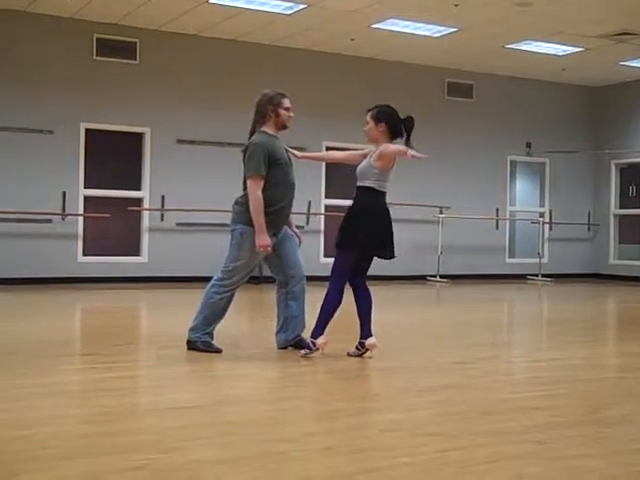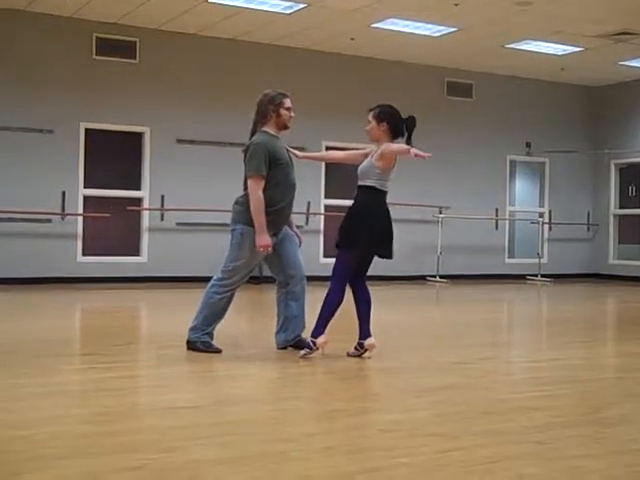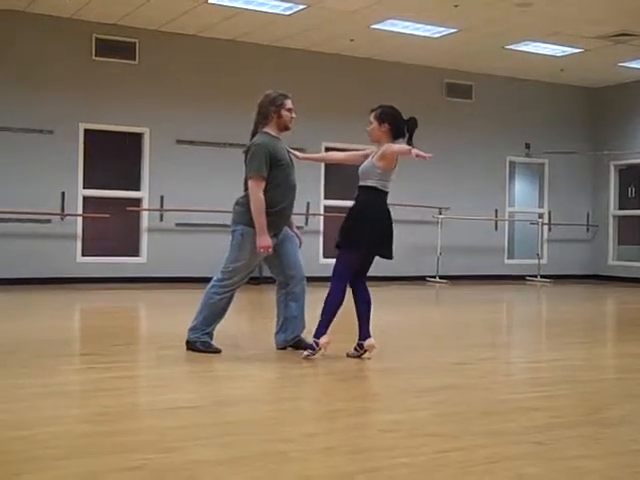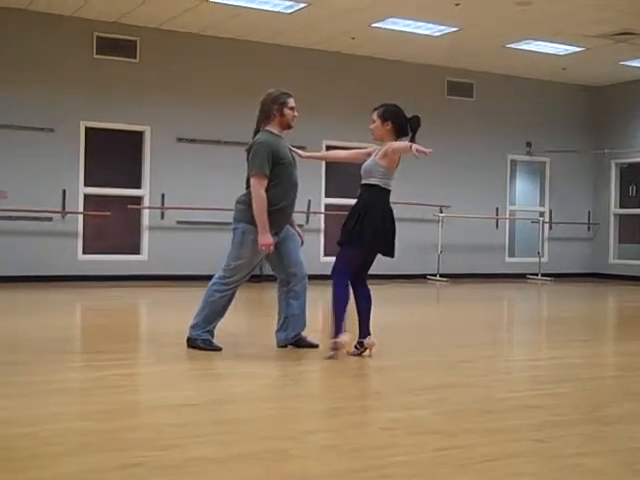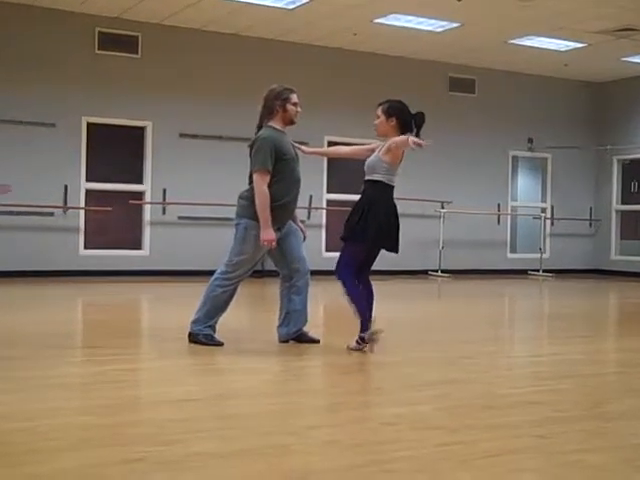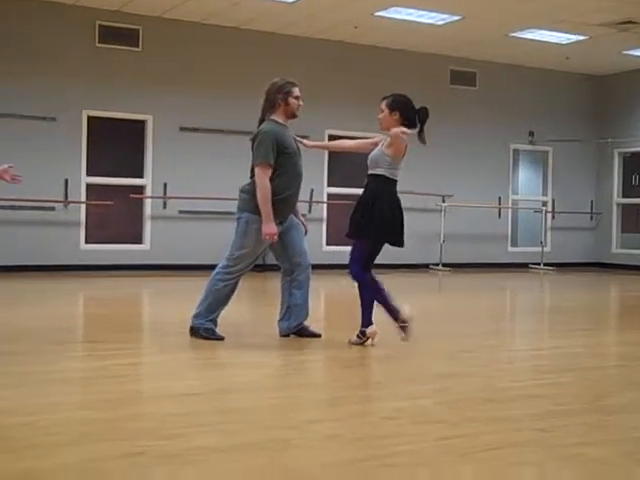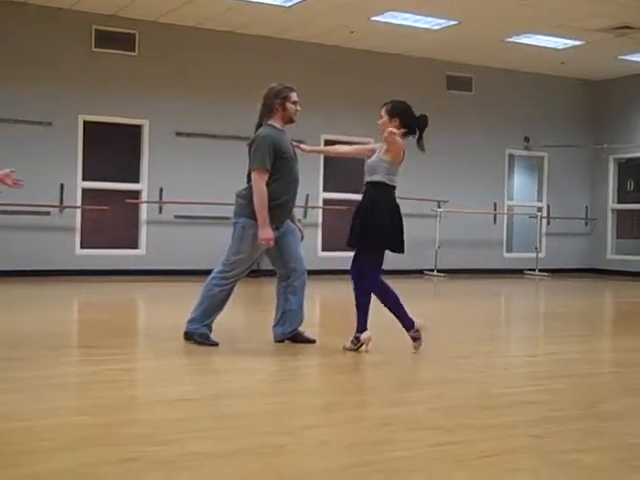
dt=0.1s
person 1, frame 1
left shoulder: (277, 143)
right shoulder: (259, 144)
right elbow: (253, 190)
left wrist: (290, 226)
right wrist: (260, 232)
left hip: (278, 228)
right hip: (252, 227)
left knee: (293, 278)
right knee: (227, 281)
left ankle: (290, 335)
right ankle: (198, 335)
person 1, frame 2
left shoulder: (278, 144)
right shoulder: (261, 144)
right elbow: (255, 190)
left wrist: (291, 226)
right wrist: (261, 232)
left hip: (278, 228)
right hip: (253, 227)
left knee: (294, 278)
right knee: (227, 281)
left ankle: (290, 336)
right ankle: (198, 336)
person 1, frame 3
left shoulder: (278, 144)
right shoulder: (261, 145)
right elbow: (255, 191)
left wrist: (291, 226)
right wrist: (261, 233)
left hip: (278, 229)
right hip: (253, 228)
left knee: (294, 279)
right knee: (227, 282)
left ankle: (290, 336)
right ankle: (198, 335)
person 1, frame 4
left shoulder: (281, 143)
right shoulder: (264, 143)
right elbow: (257, 189)
left wrist: (292, 225)
right wrist: (263, 232)
left hip: (280, 227)
right hip: (254, 226)
left knee: (295, 277)
right knee: (229, 280)
left ankle: (290, 334)
right ankle: (199, 333)
person 1, frame 5
left shoulder: (284, 139)
right shoulder: (267, 139)
right elbow: (260, 184)
left wrist: (295, 220)
right wrist: (265, 227)
left hip: (283, 223)
right hip: (256, 221)
left knee: (297, 272)
right knee: (231, 275)
left ankle: (292, 329)
right ankle: (200, 328)
person 1, frame 6
left shoulder: (286, 133)
right shoulder: (269, 132)
right elbow: (262, 178)
left wrist: (297, 215)
right wrist: (267, 221)
left hip: (284, 217)
right hip: (258, 215)
left knee: (299, 267)
right knee: (233, 269)
left ankle: (293, 323)
right ankle: (202, 322)
person 1, frame 7
left shoulder: (283, 137)
right shoulder: (266, 137)
right elbow: (258, 183)
left wrist: (293, 219)
right wrist: (263, 226)
left hip: (280, 222)
right hip: (254, 220)
left knee: (294, 272)
right knee: (228, 274)
left ankle: (287, 329)
right ankle: (197, 327)
person 2, frame 1
left shoulder: (385, 151)
right shoulder: (372, 153)
left elbow: (395, 148)
right elbow: (338, 155)
left wrist: (407, 151)
right wrist: (303, 155)
left hip: (366, 217)
right hip: (371, 218)
left knee: (338, 278)
right knee: (356, 279)
left ankle: (317, 336)
right ankle: (366, 337)
person 2, frame 2
left shoulder: (386, 151)
right shoulder: (373, 153)
left elbow: (397, 147)
right elbow: (338, 155)
left wrist: (409, 149)
right wrist: (304, 155)
left hip: (367, 216)
right hip: (370, 217)
left knee: (339, 278)
right knee: (356, 279)
left ankle: (317, 335)
right ankle: (365, 338)
person 2, frame 3
left shoulder: (388, 151)
right shoulder: (374, 153)
left elbow: (398, 148)
right elbow: (339, 156)
left wrist: (409, 149)
right wrist: (305, 156)
left hip: (368, 217)
right hip: (370, 218)
left knee: (340, 278)
right knee: (356, 280)
left ankle: (320, 336)
right ankle: (364, 339)
person 2, frame 4
left shoulder: (390, 150)
right shoulder: (376, 151)
left elbow: (400, 145)
right elbow: (342, 154)
left wrist: (410, 146)
right wrist: (307, 155)
left hip: (371, 215)
right hip: (371, 216)
left knee: (340, 274)
right knee: (357, 278)
left ankle: (339, 334)
right ankle: (364, 337)
person 2, frame 5
left shoulder: (394, 147)
right shoulder: (380, 147)
left elbow: (398, 141)
right elbow: (345, 150)
left wrist: (407, 139)
right wrist: (312, 151)
left hip: (376, 211)
right hip: (374, 211)
left knee: (345, 270)
right knee: (359, 273)
left ankle: (368, 327)
right ankle: (365, 332)
person 2, frame 6
left shoulder: (396, 141)
right shoulder: (383, 141)
left elbow: (397, 134)
right elbow: (348, 144)
left wrist: (400, 130)
right wrist: (313, 144)
left hip: (380, 205)
right hip: (377, 205)
left knee: (358, 269)
right knee: (362, 268)
left ankle: (397, 316)
right ankle: (367, 326)
person 2, frame 7
left shoulder: (395, 146)
right shoulder: (381, 148)
left elbow: (392, 138)
right elbow: (346, 150)
left wrist: (390, 134)
right wrist: (311, 149)
left hip: (380, 212)
right hip: (375, 212)
left knee: (370, 277)
right knee: (359, 273)
left ankle: (411, 326)
right ankle: (361, 332)
